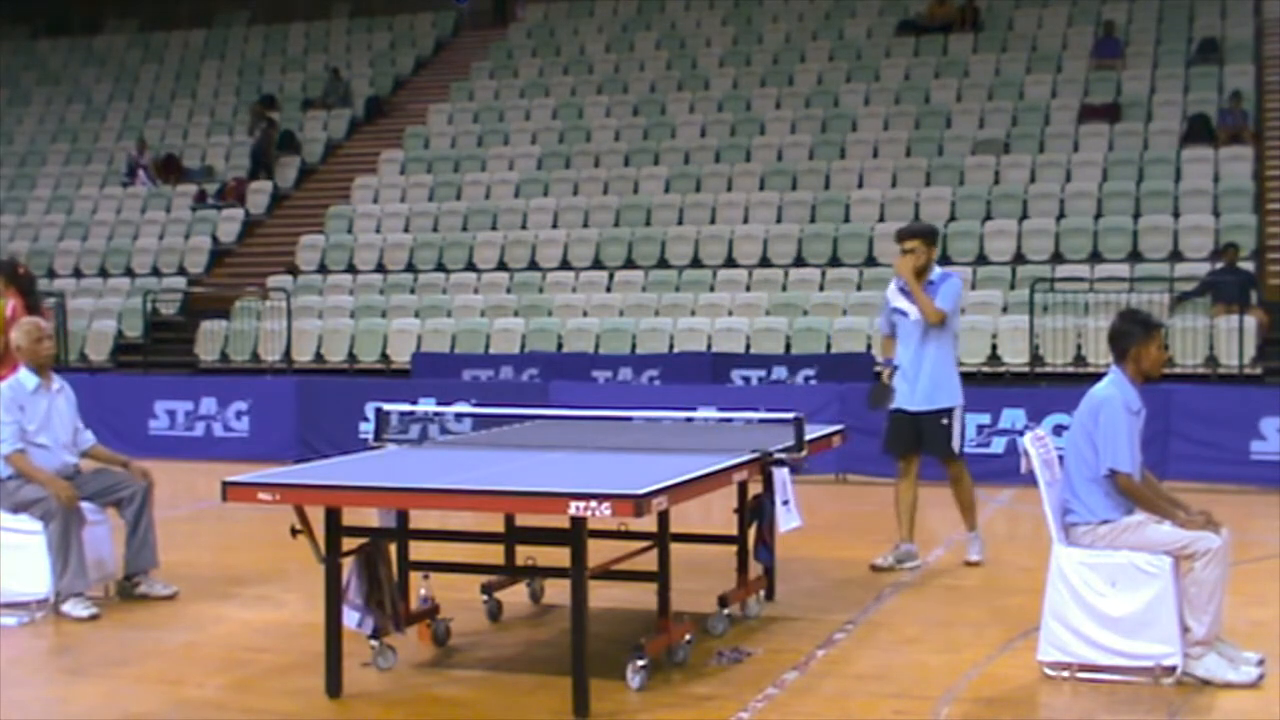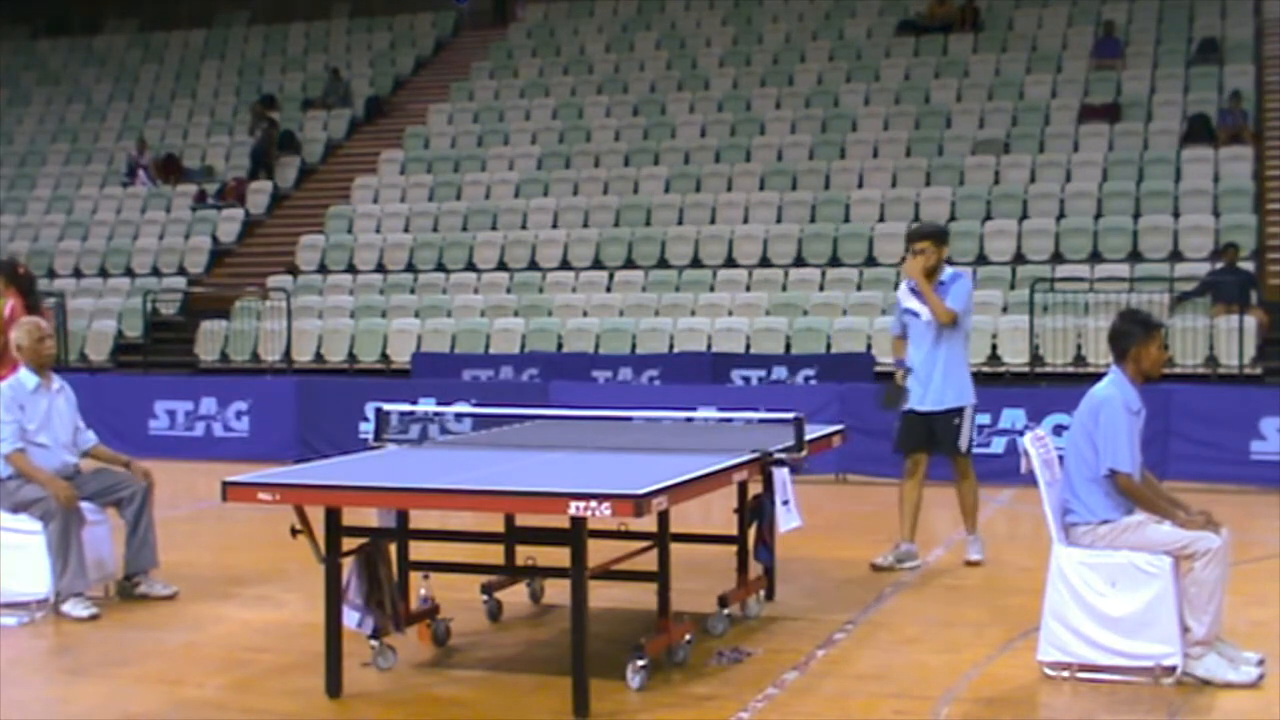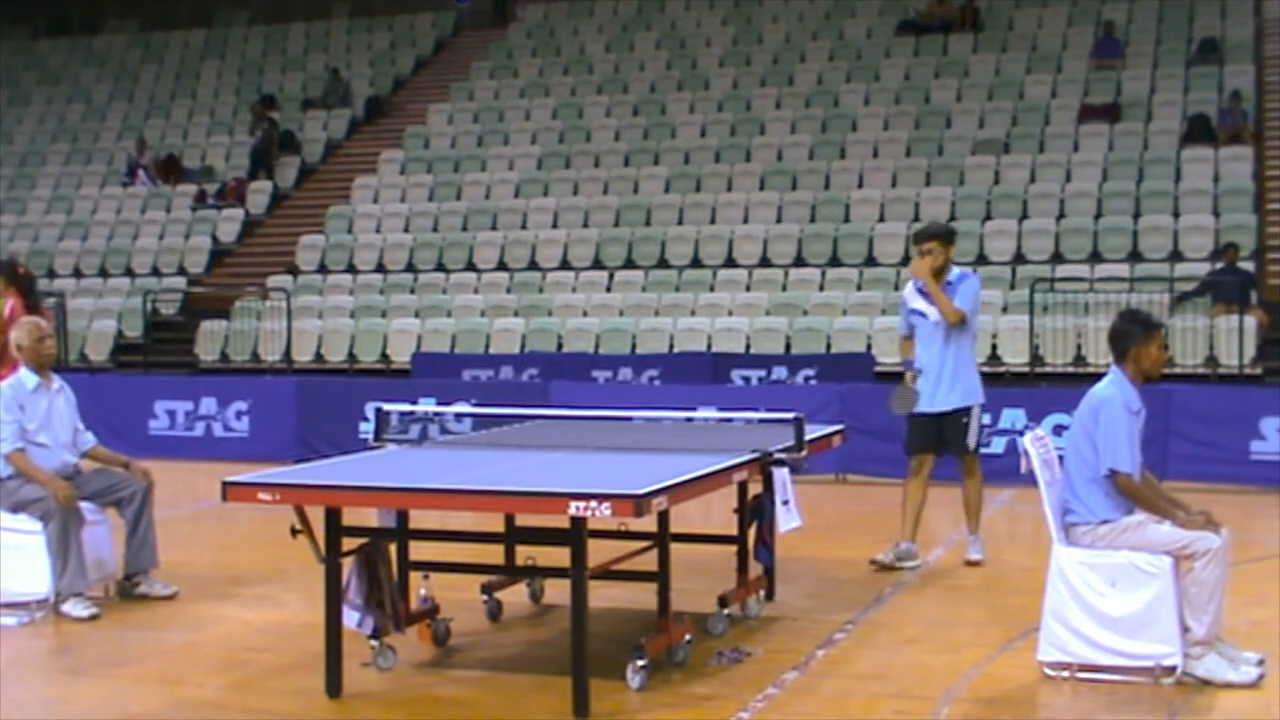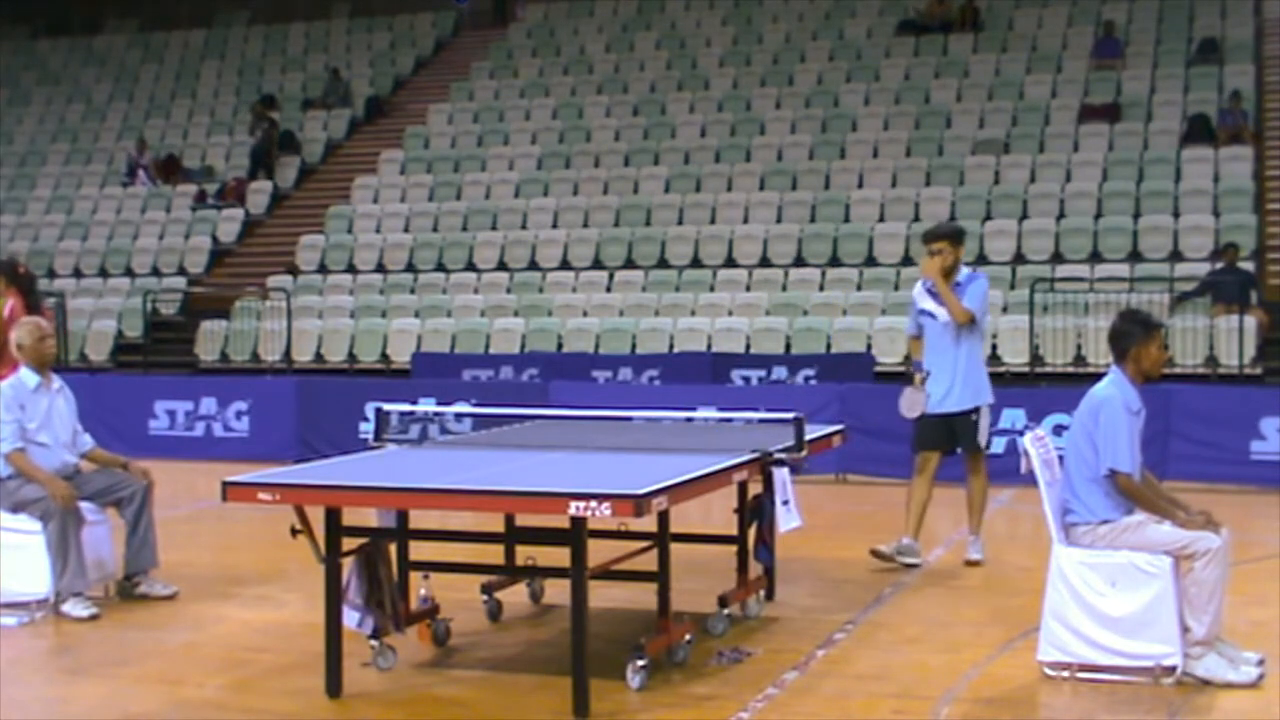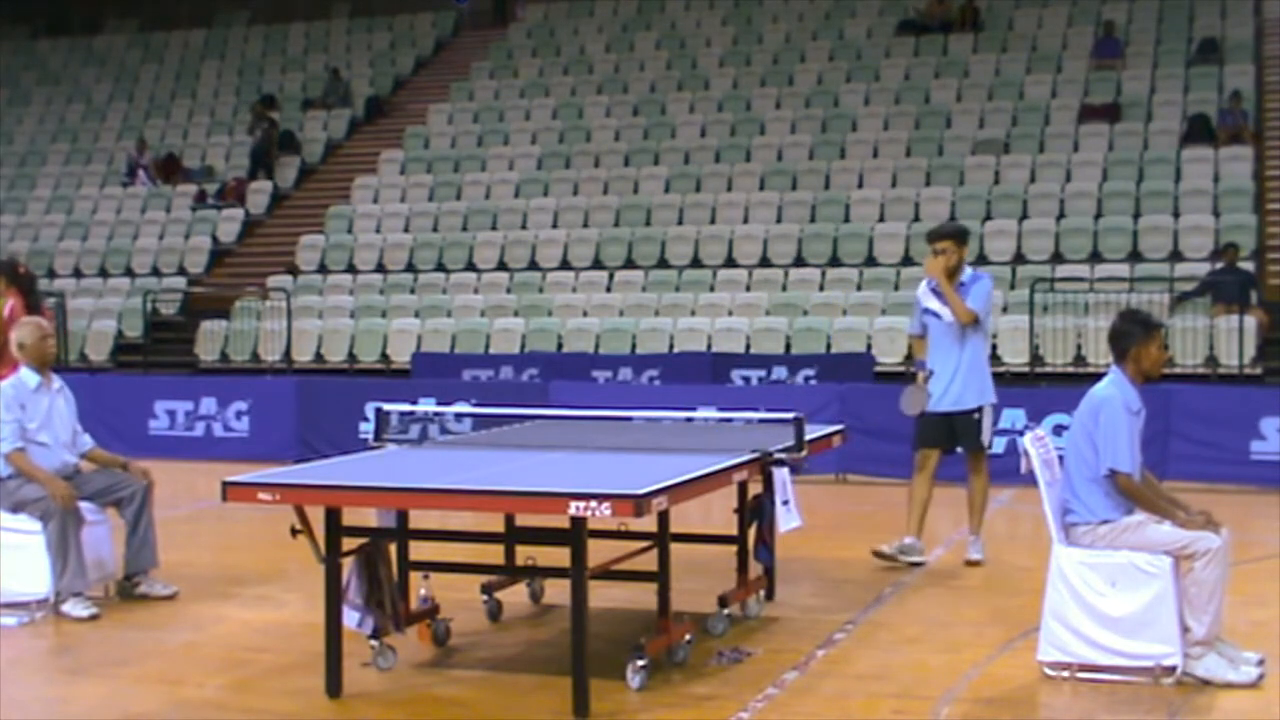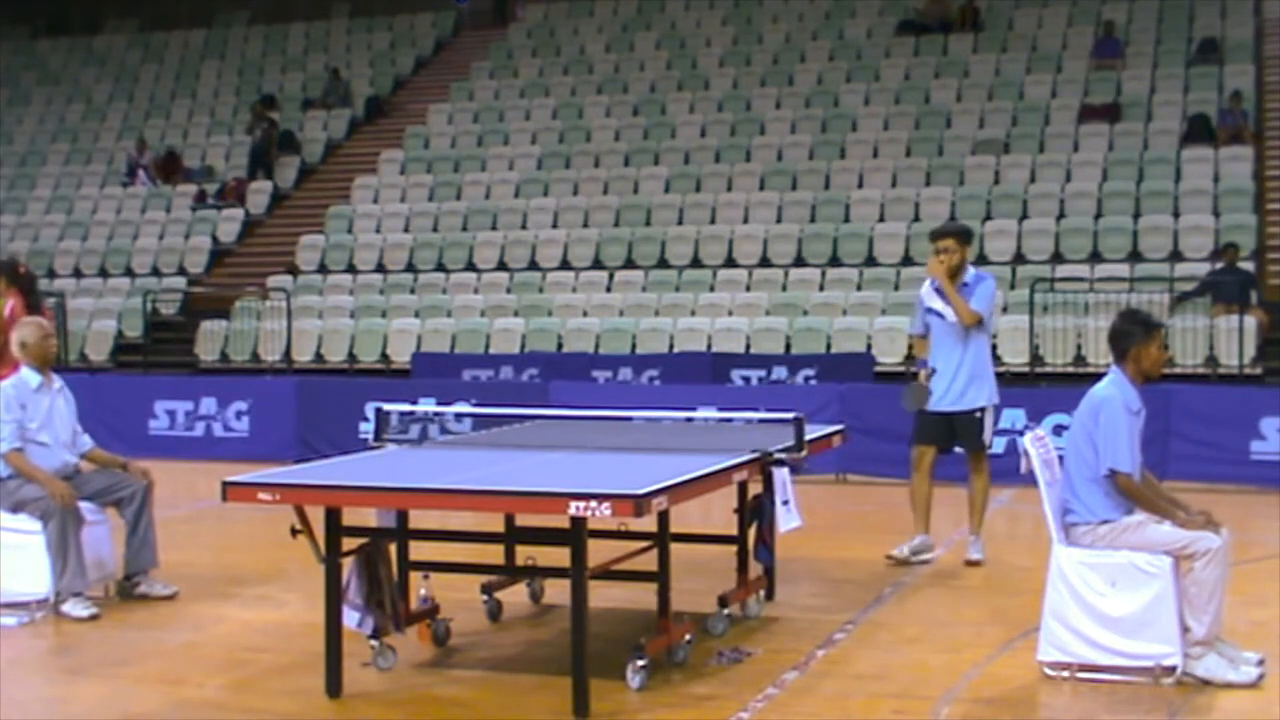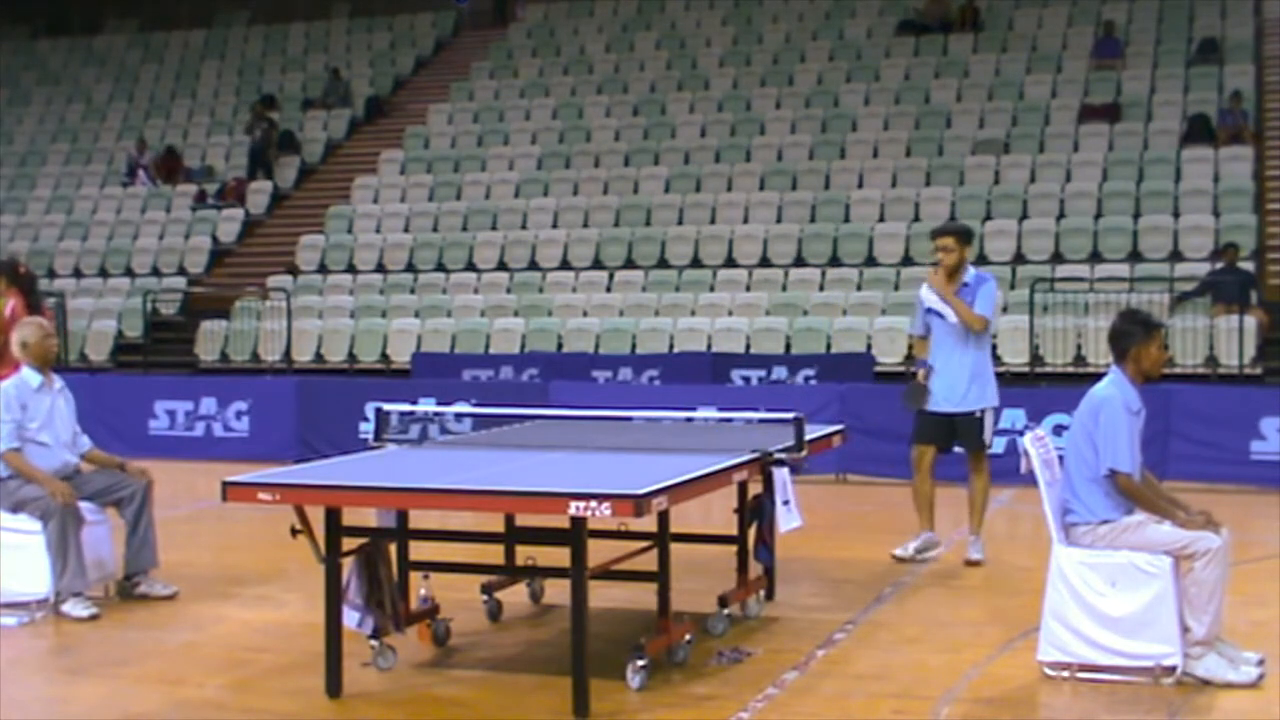
dt=0.1s
person 1, frame 1
left shoulder: (1125, 397)
right shoulder: (1112, 400)
left elbow: (1138, 472)
right elbow: (1124, 481)
left wrist: (1186, 509)
right wrist: (1180, 518)
left hip: (1117, 514)
right hip: (1099, 524)
left knee: (1215, 534)
right knee: (1206, 543)
left ankle: (1205, 638)
right ankle: (1197, 651)
person 1, frame 2
left shoulder: (1124, 397)
right shoulder: (1111, 400)
left elbow: (1137, 472)
right elbow: (1124, 481)
left wrist: (1186, 510)
right wrist: (1179, 518)
left hip: (1116, 514)
right hip: (1098, 524)
left knee: (1214, 534)
right knee: (1206, 544)
left ankle: (1205, 638)
right ankle: (1197, 651)
person 1, frame 3
left shoulder: (1124, 397)
right shoulder: (1111, 400)
left elbow: (1137, 472)
right elbow: (1124, 481)
left wrist: (1185, 509)
right wrist: (1179, 518)
left hip: (1116, 514)
right hip: (1099, 524)
left knee: (1215, 534)
right knee: (1206, 544)
left ankle: (1205, 638)
right ankle: (1197, 651)
person 1, frame 4
left shoulder: (1124, 397)
right shoulder: (1111, 400)
left elbow: (1137, 472)
right elbow: (1124, 481)
left wrist: (1186, 510)
right wrist: (1179, 518)
left hip: (1116, 514)
right hip: (1099, 524)
left knee: (1215, 534)
right knee: (1206, 544)
left ankle: (1205, 638)
right ankle: (1197, 652)
person 1, frame 5
left shoulder: (1124, 397)
right shoulder: (1111, 400)
left elbow: (1138, 473)
right elbow: (1123, 481)
left wrist: (1186, 509)
right wrist: (1180, 518)
left hip: (1116, 514)
right hip: (1098, 524)
left knee: (1214, 534)
right knee: (1206, 543)
left ankle: (1205, 638)
right ankle: (1197, 652)
person 1, frame 6
left shoulder: (1124, 397)
right shoulder: (1111, 400)
left elbow: (1137, 473)
right elbow: (1123, 481)
left wrist: (1186, 510)
right wrist: (1179, 519)
left hip: (1116, 515)
right hip: (1099, 524)
left knee: (1214, 534)
right knee: (1206, 544)
left ankle: (1205, 638)
right ankle: (1197, 652)
person 1, frame 7
left shoulder: (1124, 397)
right shoulder: (1111, 400)
left elbow: (1137, 473)
right elbow: (1123, 481)
left wrist: (1185, 509)
right wrist: (1179, 518)
left hip: (1116, 515)
right hip: (1098, 524)
left knee: (1214, 534)
right knee: (1206, 544)
left ankle: (1205, 638)
right ankle: (1197, 652)
person 2, frame 1
left shoulder: (949, 282)
right shoulder: (894, 290)
left elbow: (935, 317)
left wrist: (912, 280)
right wrist: (889, 364)
left hip: (941, 397)
right hip: (904, 397)
left knee: (954, 468)
right knee: (905, 470)
left ankle: (973, 535)
right ankle: (906, 547)
person 2, frame 2
left shoulder: (960, 282)
right shoulder: (905, 290)
left elbow: (946, 317)
left wrist: (921, 280)
right wrist: (901, 365)
left hip: (952, 396)
right hip: (916, 397)
left knee: (961, 466)
right knee: (913, 468)
left ankle: (972, 537)
right ankle: (906, 547)
person 2, frame 3
left shoulder: (967, 282)
right shoulder: (912, 291)
left elbow: (954, 317)
left wrist: (930, 280)
right wrist: (909, 366)
left hip: (961, 396)
right hip: (924, 397)
left knee: (969, 465)
right knee: (917, 469)
left ankle: (974, 539)
right ankle: (907, 547)
person 2, frame 4
left shoulder: (976, 282)
right shoulder: (921, 290)
left elbow: (963, 317)
left wrist: (939, 280)
right wrist: (918, 367)
left hip: (969, 396)
right hip: (933, 397)
left knee: (975, 463)
right knee: (923, 466)
left ankle: (974, 539)
right ankle: (909, 543)
person 2, frame 5
left shoulder: (980, 283)
right shoulder: (925, 290)
left elbow: (966, 318)
left wrist: (942, 281)
right wrist: (921, 367)
left hip: (972, 395)
right hip: (935, 396)
left knee: (976, 463)
right knee: (923, 464)
left ankle: (974, 540)
right ankle: (911, 543)
person 2, frame 6
left shoulder: (984, 283)
right shoulder: (927, 290)
left elbow: (970, 319)
left wrist: (945, 281)
right wrist: (922, 365)
left hip: (974, 395)
right hip: (936, 394)
left knee: (977, 462)
right knee: (920, 459)
left ankle: (975, 539)
right ankle: (922, 539)
person 2, frame 7
left shoulder: (984, 285)
right shoulder: (927, 290)
left elbow: (979, 325)
left wrist: (948, 290)
right wrist: (922, 364)
left hip: (975, 395)
right hip: (935, 395)
left knee: (977, 463)
right knee: (920, 459)
left ankle: (975, 539)
right ankle: (928, 536)
person 3, frame 1
left shoulder: (63, 389)
left elbow: (83, 441)
left wrist: (126, 463)
right wrist: (50, 481)
left hip: (70, 476)
left knee: (136, 486)
right knee: (62, 504)
left ankle: (136, 576)
right ankle: (69, 594)
person 3, frame 2
left shoulder: (62, 389)
left elbow: (84, 440)
left wrist: (128, 462)
right wrist: (49, 481)
left hip: (69, 476)
left knee: (136, 486)
right knee: (61, 505)
left ankle: (136, 577)
right ankle: (69, 595)
person 3, frame 3
left shoulder: (63, 390)
left elbow: (83, 442)
left wrist: (127, 463)
right wrist: (49, 480)
left hip: (69, 476)
left knee: (137, 486)
right knee: (61, 505)
left ankle: (136, 576)
right ankle: (69, 595)
person 3, frame 4
left shoulder: (61, 390)
left elbow: (81, 443)
left wrist: (126, 463)
right wrist: (48, 480)
left hip: (69, 476)
left knee: (136, 486)
right knee: (61, 505)
left ankle: (136, 576)
right ankle: (69, 594)
person 3, frame 5
left shoulder: (61, 390)
left elbow: (81, 444)
left wrist: (125, 464)
right wrist: (48, 480)
left hip: (70, 476)
left knee: (136, 486)
right knee: (61, 505)
left ankle: (136, 576)
right ankle: (69, 594)
person 3, frame 6
left shoulder: (61, 390)
left elbow: (80, 443)
left wrist: (125, 464)
right wrist: (47, 480)
left hip: (69, 476)
left knee: (136, 486)
right knee: (61, 505)
left ankle: (136, 576)
right ankle: (69, 594)
person 3, frame 7
left shoulder: (61, 390)
left elbow: (79, 445)
left wrist: (123, 465)
right wrist: (45, 480)
left hip: (69, 477)
left knee: (136, 486)
right knee: (61, 504)
left ankle: (136, 576)
right ankle: (69, 594)
